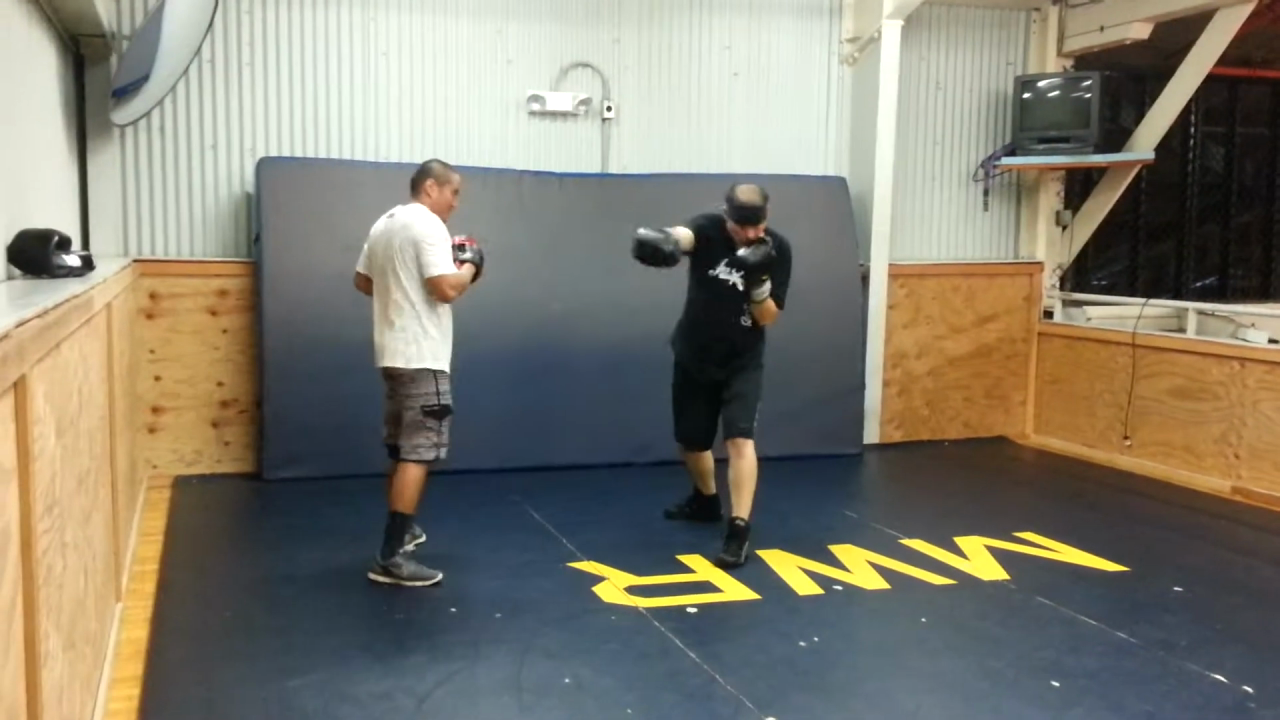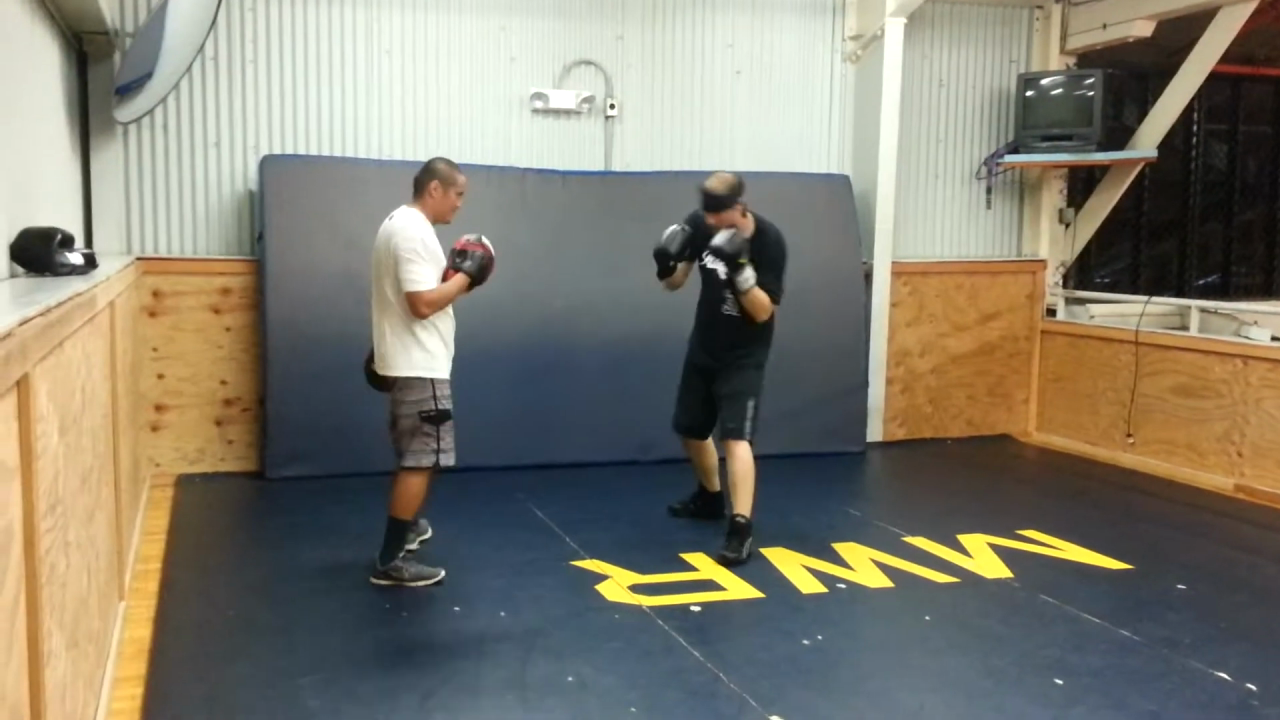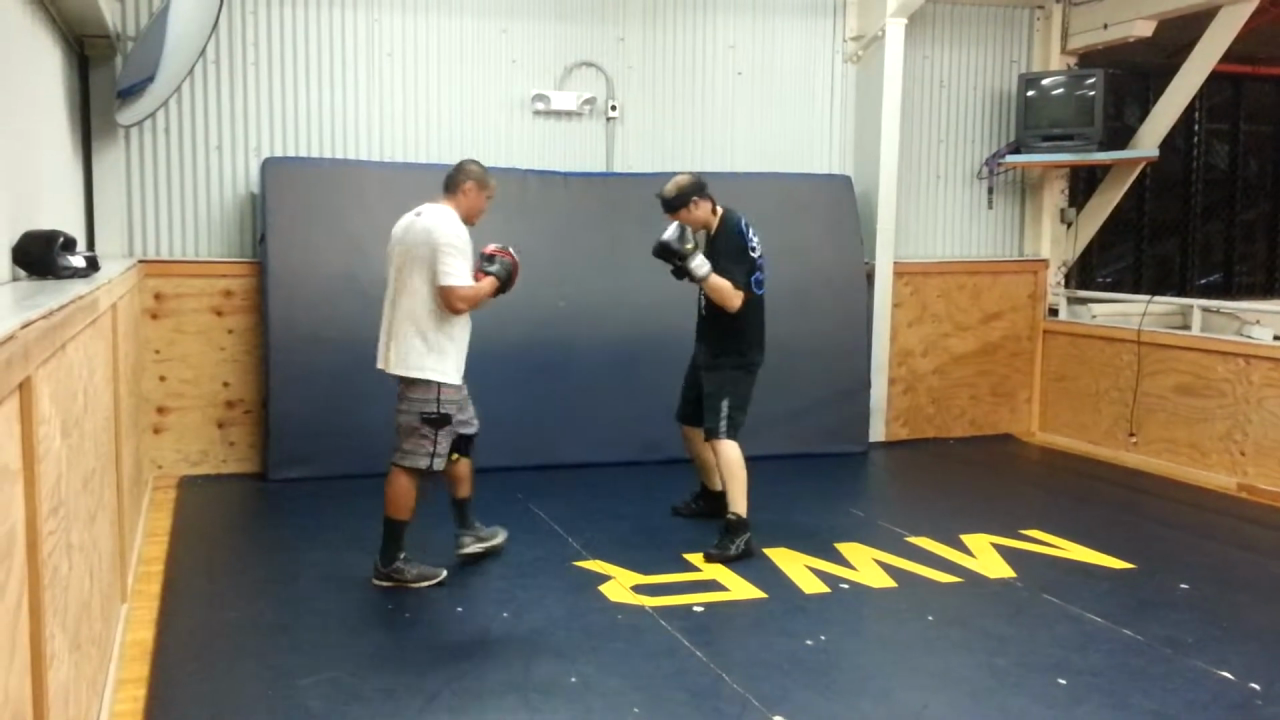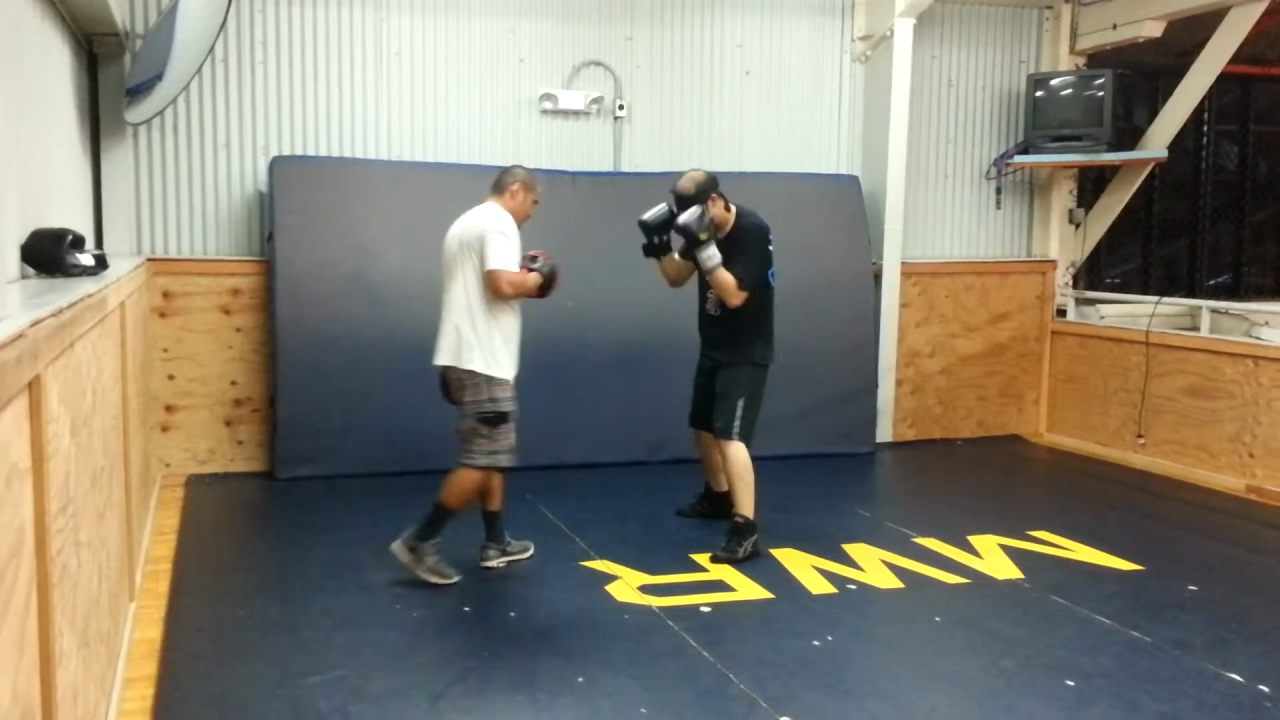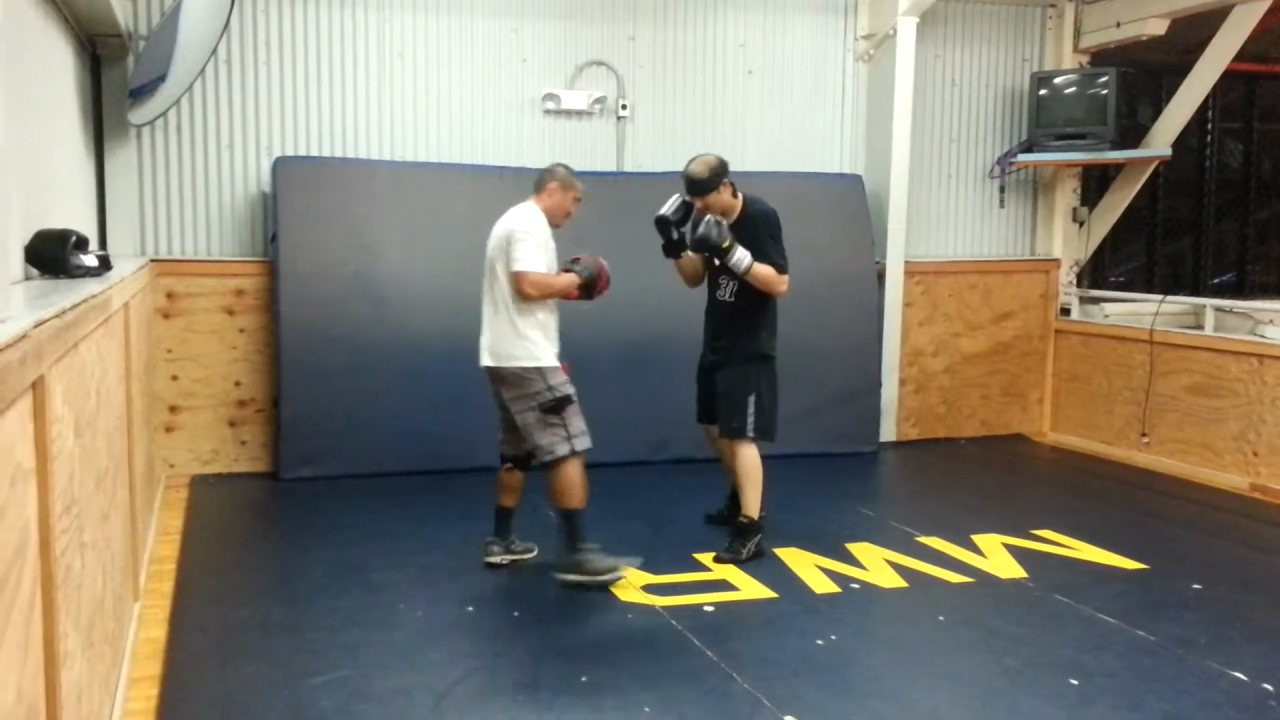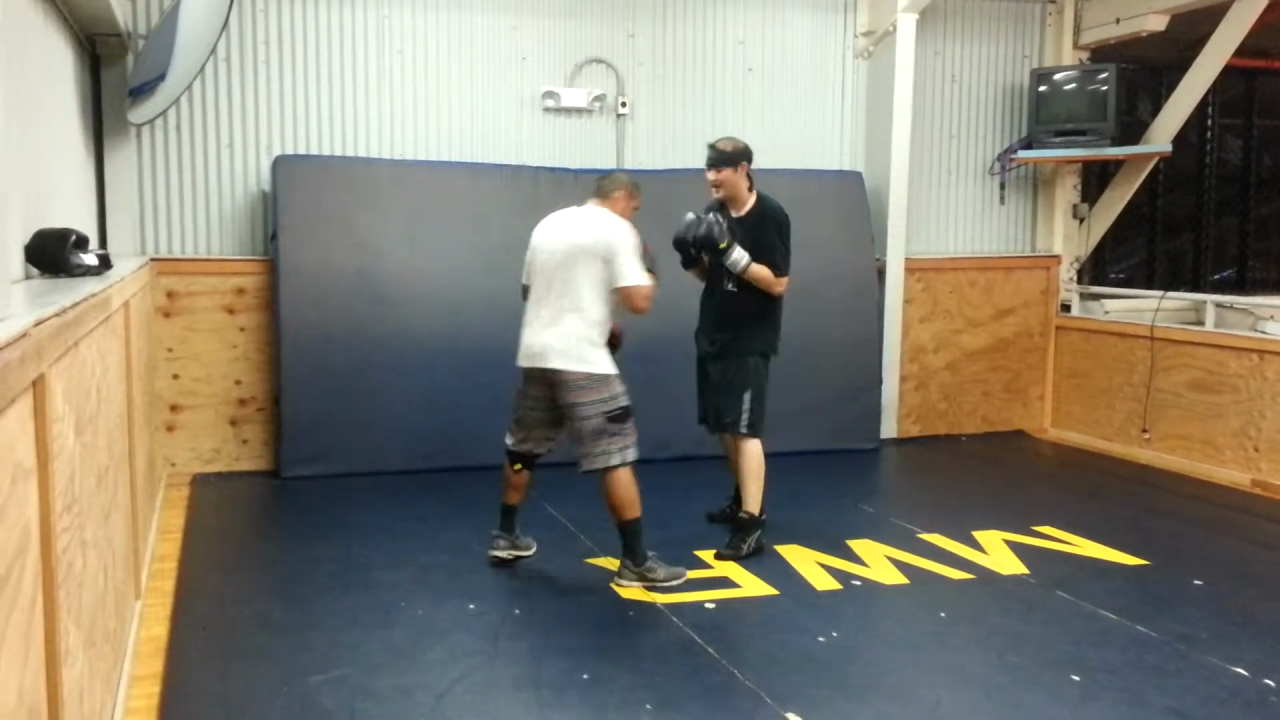
dt=0.3s
person 1, frame 1
left shoulder: (384, 225)
right shoulder: (427, 225)
left elbow: (362, 282)
right elbow: (447, 289)
right wrist: (470, 264)
left hip: (393, 353)
right hip: (421, 357)
left knee: (402, 447)
right knee: (418, 454)
left ankle: (402, 528)
right ankle: (390, 557)
person 1, frame 2
left shoulder: (397, 223)
right shoulder: (414, 232)
right elbow: (423, 304)
left wrist: (449, 272)
right wrist: (466, 275)
left hip: (400, 360)
right hip: (419, 365)
left knee: (411, 454)
right knee: (422, 460)
left ankle: (407, 526)
right ankle: (390, 560)
person 1, frame 3
left shoulder: (410, 221)
right shoulder: (451, 229)
right elbow: (457, 298)
left wrist: (476, 277)
right wrist: (494, 280)
left hip: (418, 355)
right hip: (428, 363)
left knee: (461, 436)
right knee: (413, 460)
left ankle: (468, 530)
right ankle: (390, 562)
person 1, frame 4
left shoulder: (463, 223)
right shoulder: (498, 223)
right elbow: (504, 284)
left wrist: (523, 278)
right wrist: (538, 277)
left hip: (465, 355)
right hip: (482, 360)
left knee: (494, 451)
right knee: (483, 458)
left ankle: (496, 542)
right ankle: (419, 541)
person 1, frame 5
left shoulder: (512, 221)
right shoulder: (529, 221)
right elbow: (530, 284)
left wrist: (562, 285)
right wrist: (575, 280)
left hip: (503, 355)
right hip: (525, 357)
left knee: (517, 450)
right knee: (567, 449)
left ankle: (501, 540)
right ankle: (574, 554)
person 1, frame 6
left shoulder: (548, 225)
right shoulder: (616, 231)
right elbow: (639, 302)
right wrist: (645, 272)
left hip: (536, 357)
right hip: (582, 363)
left knee: (523, 447)
right knee: (616, 457)
left ankle: (505, 535)
right ankle: (636, 561)
person 2, frame 1
left shoulder: (778, 250)
right shoulder: (707, 228)
left elbow: (768, 318)
right elbow: (678, 237)
left wrist: (758, 279)
right wrist: (658, 242)
left hip: (742, 361)
right hip: (692, 356)
left knee: (740, 439)
right knee: (691, 440)
left ankle: (739, 530)
right ankle: (704, 499)
person 2, frame 2
left shoulder: (769, 240)
right shoulder: (700, 225)
left elbow: (763, 312)
right elbow: (674, 282)
left wrist: (740, 268)
right wrist: (666, 261)
left hip: (744, 357)
right hip: (703, 350)
left knee: (735, 438)
right knee: (691, 430)
left ankle: (741, 528)
right ankle: (710, 496)
person 2, frame 3
left shoulder: (731, 233)
right shoulder: (713, 229)
left elbow: (732, 300)
left wrist: (691, 258)
right wrist: (682, 262)
left hip: (736, 353)
right hip: (711, 347)
left knee: (722, 435)
right knee: (692, 424)
left ankle: (739, 528)
right ankle: (713, 495)
person 2, frame 4
left shoulder: (752, 229)
right shoulder: (706, 228)
left elbow: (735, 296)
right elbow: (677, 278)
left wrist: (704, 247)
right wrist: (659, 244)
left hip: (745, 353)
right hip: (715, 348)
left knee: (730, 437)
right knee: (704, 428)
left ankle: (745, 530)
right ankle: (718, 496)
person 2, frame 5
left shoulder: (760, 216)
right shoulder: (704, 217)
left elbow: (779, 284)
right elbow: (693, 278)
left wrist: (731, 251)
right wrist: (674, 242)
left hip: (749, 347)
right hip: (716, 341)
left knee: (741, 436)
right knee: (716, 427)
left ankle: (750, 530)
right ankle: (740, 500)
person 2, frame 6
left shoulder: (771, 215)
right shoulder: (715, 210)
left elbow: (778, 284)
left wrist: (730, 250)
right wrist: (692, 254)
left hip: (748, 342)
right hip: (712, 337)
left knee: (744, 431)
right knee: (725, 429)
left ankle: (751, 526)
right ankle: (744, 500)
